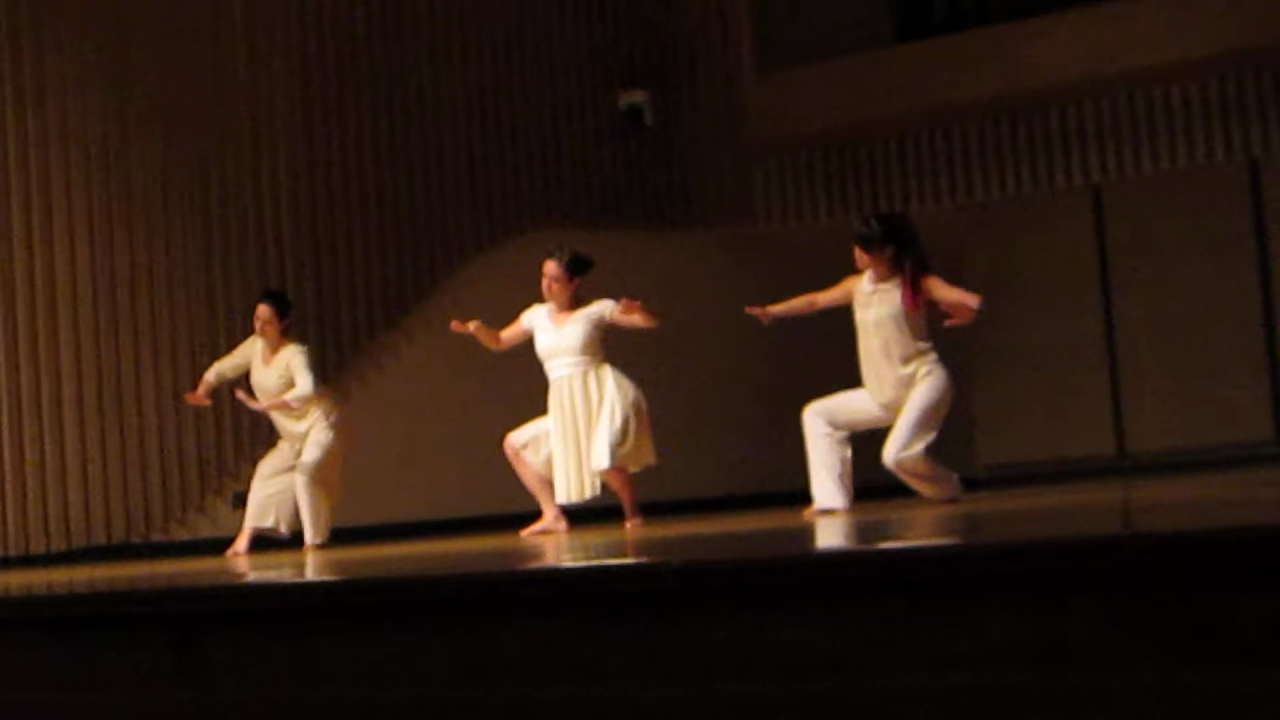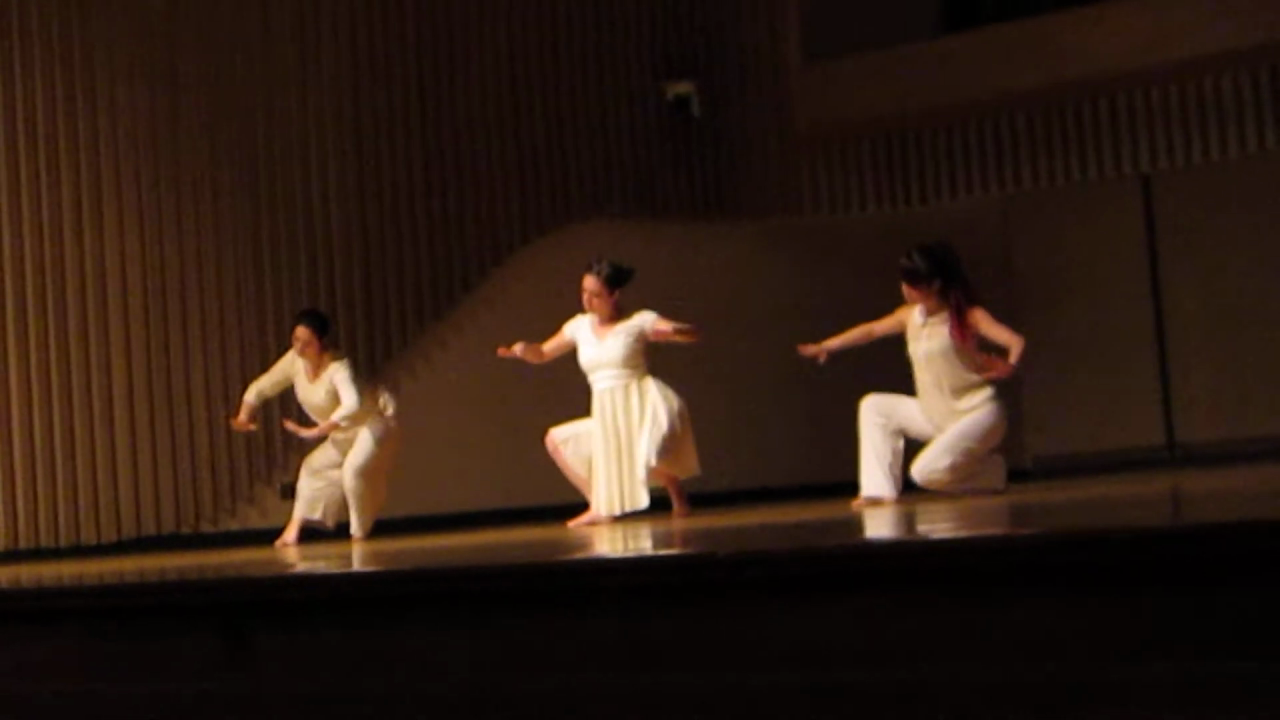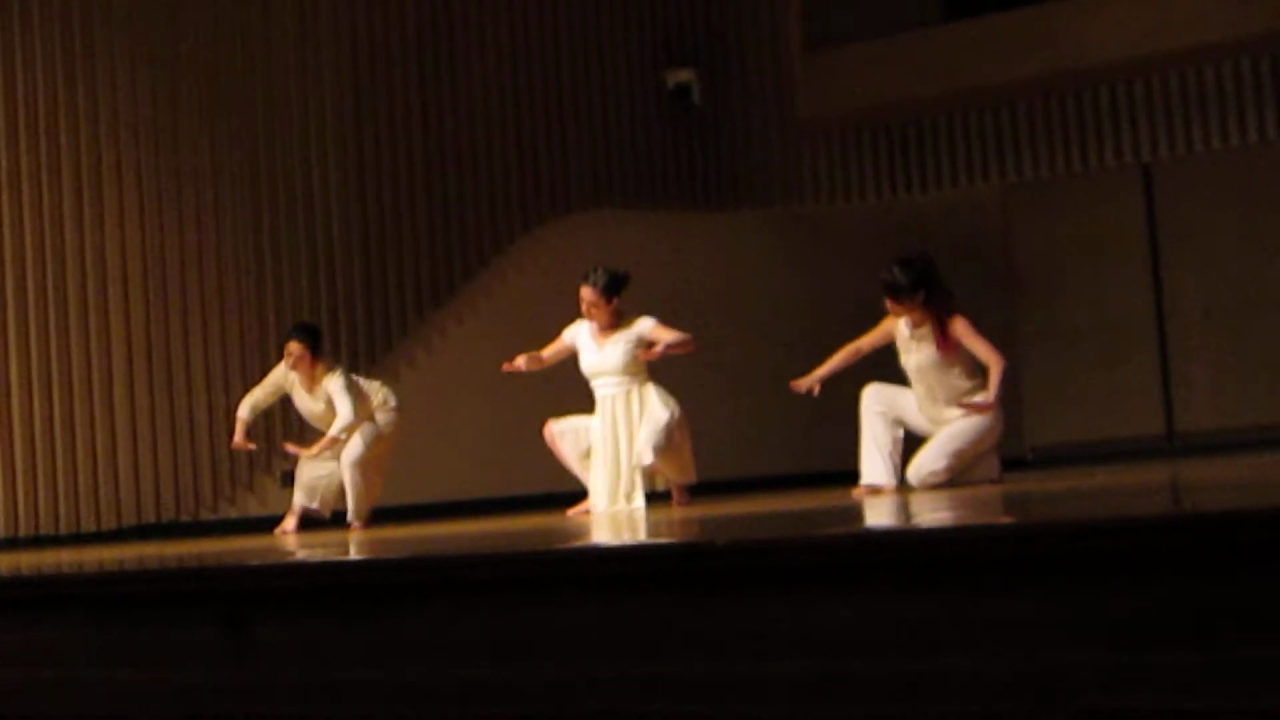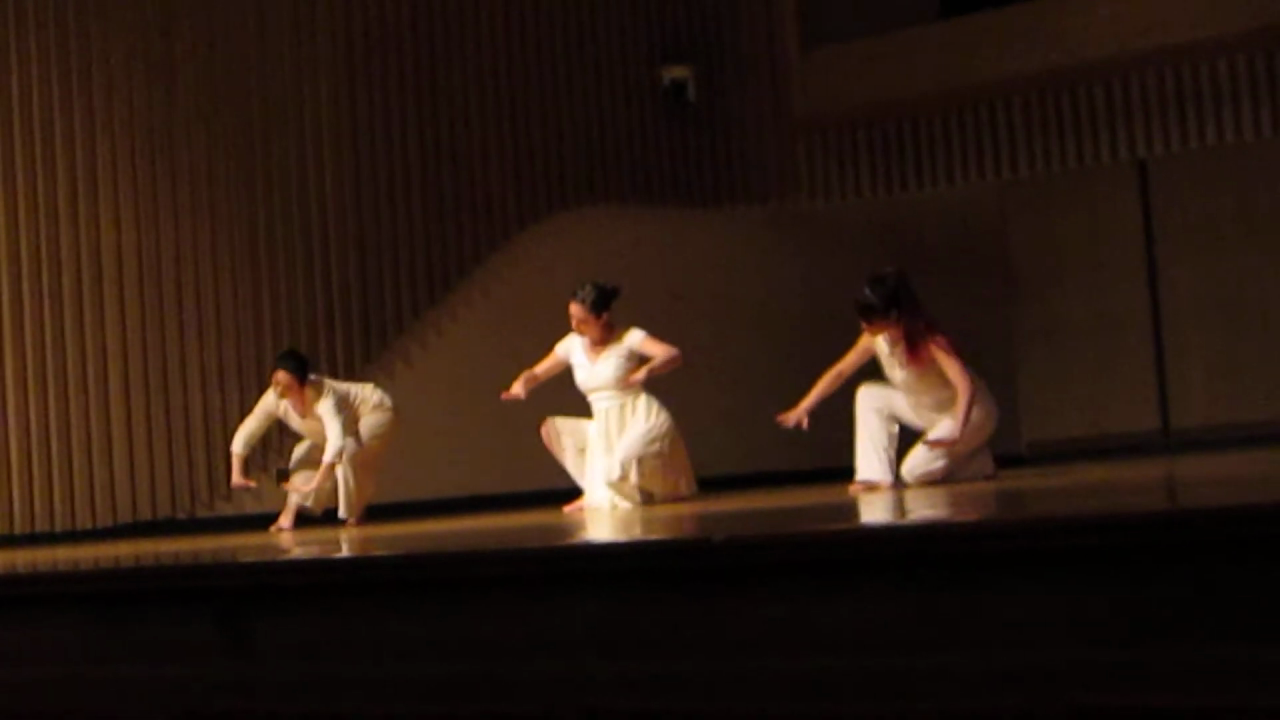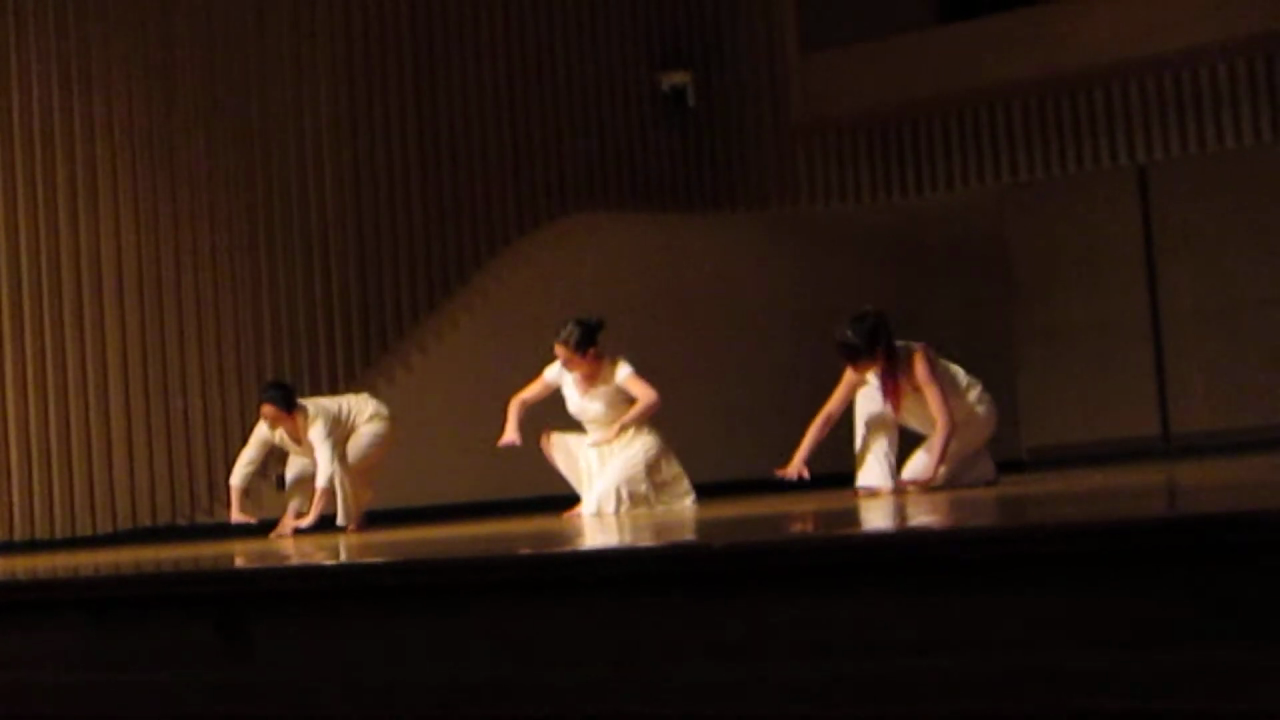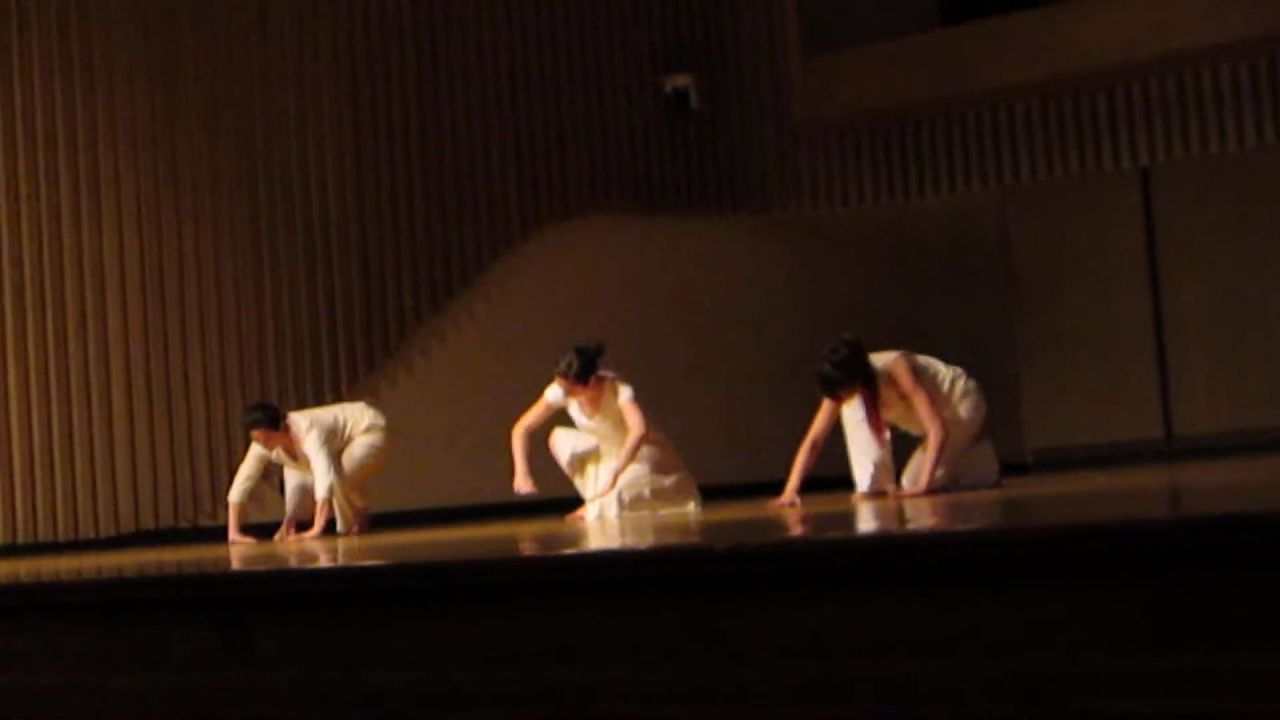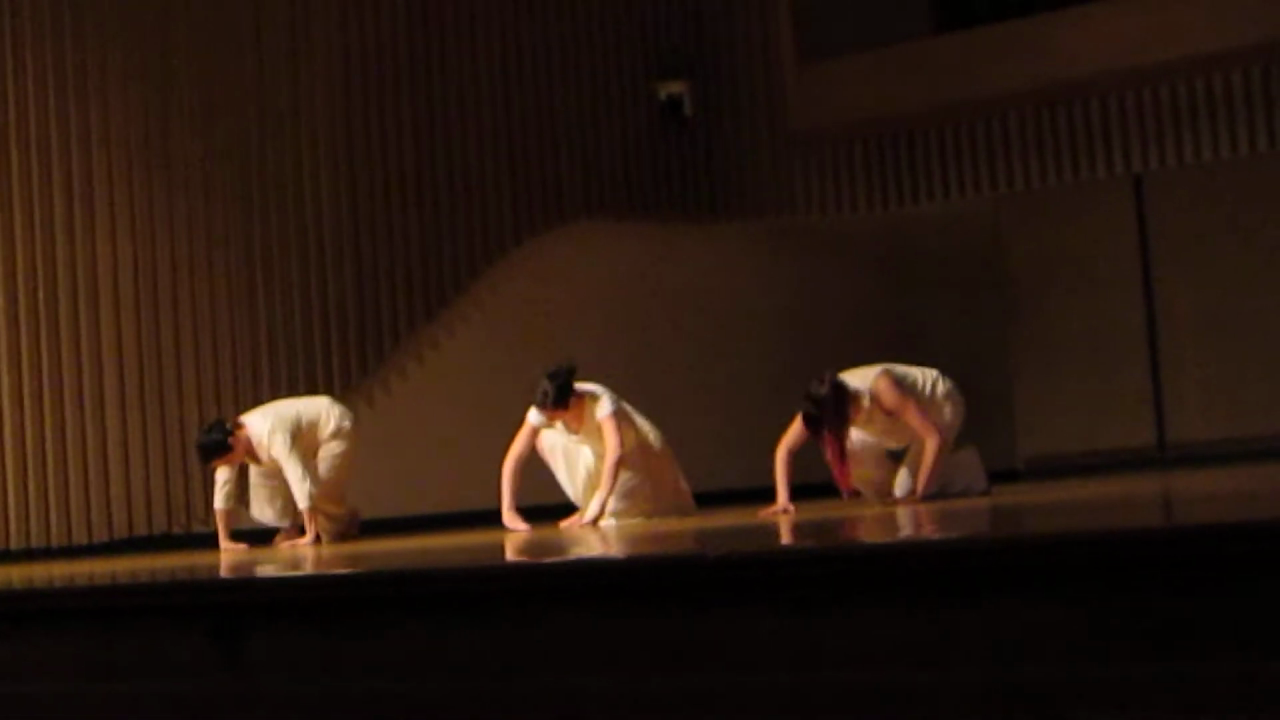
dt=0.7s
person 1, frame 1
left shoulder: (919, 284)
right shoulder: (857, 285)
left elbow: (973, 300)
right elbow: (816, 300)
left wrist: (969, 314)
right wrist: (771, 311)
left hip: (924, 382)
right hip: (883, 394)
left knee: (897, 454)
right knee: (816, 415)
left ankle: (946, 490)
right ankle: (831, 499)
person 1, frame 2
left shoulder: (968, 316)
right shoulder: (909, 315)
left elbow: (1016, 341)
right elbow: (871, 330)
left wrist: (1009, 366)
right wrist: (825, 346)
left hip: (978, 412)
right hip: (934, 416)
left knee: (926, 472)
right knee: (874, 406)
left ankle: (990, 471)
right ankle: (880, 489)
person 1, frame 3
left shoulder: (952, 324)
right shoulder: (895, 325)
left elbow: (996, 360)
right elbow: (858, 348)
left wrist: (990, 401)
right wrist: (816, 376)
left hip: (971, 415)
right hip: (931, 413)
left knee: (921, 475)
right knee: (874, 395)
left ankle: (981, 462)
right ankle: (880, 478)
person 1, frame 4
left shoulder: (930, 340)
right shoulder: (873, 340)
left elbow: (965, 385)
right elbow: (839, 372)
left wrist: (957, 432)
right wrist: (802, 408)
left hip: (970, 410)
left knee: (914, 473)
right knee: (869, 394)
left ankle: (976, 462)
right ankle: (876, 475)
person 1, frame 5
left shoulder: (916, 361)
right shoulder: (860, 368)
left elbow: (945, 421)
right elbow: (829, 414)
left wrist: (931, 472)
right wrist: (798, 460)
left hip: (973, 414)
right hip: (929, 417)
left knee: (914, 480)
right knee: (867, 397)
left ankle: (978, 467)
right ankle: (877, 481)
person 1, frame 6
left shoulder: (897, 371)
right shoulder: (844, 385)
left elbow: (938, 431)
right elbow: (814, 438)
left wrist: (922, 484)
right wrist: (791, 490)
left hip: (962, 401)
right hip: (921, 409)
left knee: (912, 483)
right knee: (853, 410)
left ankle: (981, 463)
right ankle: (878, 485)
person 1, frame 7
left shoulder: (881, 390)
right shoulder: (826, 404)
left elbow: (934, 438)
right elbow: (784, 449)
left wrist: (918, 492)
right wrist: (783, 499)
left hip: (942, 402)
right hip: (900, 416)
left knee: (906, 492)
left ankle: (966, 470)
right ankle: (884, 486)
person 2, frame 1
left shoulder: (596, 309)
right shoulder: (536, 315)
left elbow: (651, 321)
right elbow: (498, 342)
left wrist: (637, 309)
right wrist: (476, 328)
left hip: (602, 396)
right hip: (565, 407)
left knee: (603, 461)
right knee: (514, 444)
left ankle: (632, 512)
right ankle: (552, 515)
person 2, frame 2
left shoulder: (638, 321)
right shoulder: (579, 326)
left elbow: (691, 334)
right elbow: (542, 354)
left wrist: (671, 331)
right wrist: (522, 349)
left hip: (644, 405)
right hip: (607, 417)
left knee: (648, 459)
right knee: (555, 440)
left ankle: (678, 498)
right ankle: (599, 506)
person 2, frame 3
left shoulder: (638, 326)
right shoulder: (579, 331)
left elbow: (687, 341)
right elbow: (542, 359)
left wrist: (663, 348)
right wrist: (525, 360)
left hip: (644, 409)
right hip: (608, 419)
left knee: (647, 452)
right knee: (553, 430)
left ankle: (677, 486)
right ankle: (598, 493)
person 2, frame 4
left shoulder: (629, 338)
right shoulder: (572, 345)
left elbow: (673, 355)
right elbow: (535, 374)
left wrist: (646, 371)
right wrist: (521, 384)
left hip: (641, 419)
right hip: (604, 428)
left knee: (621, 466)
right knee: (551, 428)
left ankle: (667, 487)
right ankle: (593, 490)
person 2, frame 5
left shoulder: (616, 369)
right shoulder: (559, 371)
left elbow: (652, 398)
right elbow: (520, 399)
left wrist: (619, 426)
right wrist: (512, 427)
left hip: (634, 445)
right hip: (599, 450)
left knee: (605, 501)
right knee: (550, 440)
right ankle: (591, 496)
person 2, frame 6
left shoulder: (618, 389)
right shoulder: (560, 391)
left elbow: (639, 430)
right elbow: (521, 429)
left wrist: (613, 475)
right wrist: (522, 472)
left hip: (642, 453)
right hip: (606, 450)
left knee: (609, 504)
right knee: (558, 437)
right ankle: (594, 498)
person 2, frame 7
left shoulder: (600, 402)
right shoulder: (542, 410)
left elbow: (615, 453)
right elbow: (513, 459)
left wrist: (599, 505)
right wrist: (508, 511)
left hip: (638, 454)
right hip: (597, 451)
left knee: (606, 515)
right knee: (544, 439)
right ankle: (587, 509)
person 3, frame 1
left shoulder: (295, 353)
right shoulder: (255, 346)
left elbow: (306, 390)
right elbow: (222, 368)
left wrist: (262, 405)
right wrist: (201, 392)
left hip: (320, 422)
right hip: (293, 434)
left knee: (306, 473)
right knee: (266, 473)
left ankle: (314, 542)
right ankle: (246, 537)
person 3, frame 2
left shoulder: (338, 367)
right shoulder: (294, 360)
left elbow: (351, 406)
right elbow: (262, 386)
left wrist: (314, 432)
right wrist: (244, 415)
left hip: (374, 419)
right hip: (345, 433)
left knee: (354, 468)
right knee: (314, 467)
left ankle: (361, 534)
right ankle: (295, 526)
person 3, frame 3
left shoulder: (332, 377)
right shoulder: (286, 372)
left elbow: (346, 417)
right elbow: (254, 399)
left wrist: (315, 450)
right wrist: (239, 434)
left hip: (377, 411)
right hip: (348, 426)
left knee: (352, 458)
right knee: (312, 462)
left ankle: (360, 520)
right ankle: (294, 515)
person 3, frame 4
left shoulder: (323, 397)
right shoulder: (273, 398)
left elbow: (336, 442)
right elbow: (246, 432)
left wrist: (313, 485)
right wrist: (237, 473)
left hip: (374, 410)
right hip: (346, 417)
left knee: (346, 454)
right knee: (303, 456)
left ankle: (355, 516)
right ankle: (290, 513)
person 3, frame 5
left shoulder: (315, 421)
right shoulder: (266, 428)
left elbow: (326, 468)
right elbow: (244, 464)
left wrist: (311, 517)
right wrist: (236, 511)
left hip: (371, 420)
right hip: (341, 429)
left knee: (341, 465)
left ankle: (355, 522)
right ankle: (290, 519)
person 3, frame 6
left shoulder: (308, 431)
right shoulder: (262, 445)
left elbow: (325, 476)
right elbow: (241, 481)
left wrist: (316, 530)
right wrist: (233, 532)
left hip: (368, 430)
right hip: (339, 440)
left knee: (338, 478)
left ankle: (358, 524)
person 3, frame 7
left shoulder: (271, 434)
right shoulder: (230, 443)
left elbow: (300, 480)
right elbow: (222, 487)
left wrist: (310, 536)
right wrist: (224, 540)
left hip: (333, 426)
right hip: (306, 432)
left knee: (317, 492)
right knee: (263, 473)
left ankle: (347, 524)
right ankle: (288, 528)
